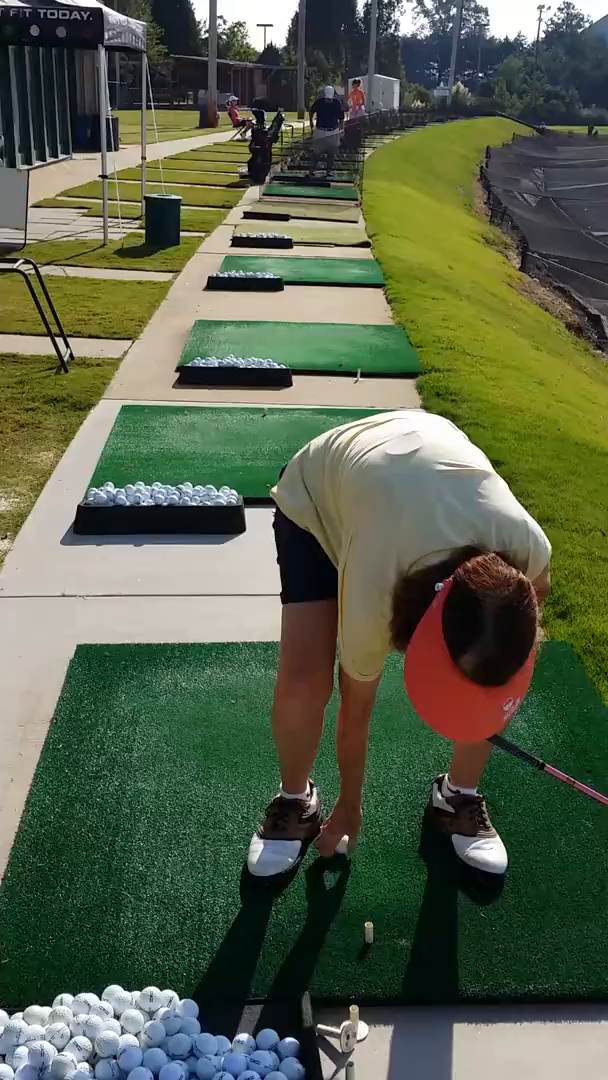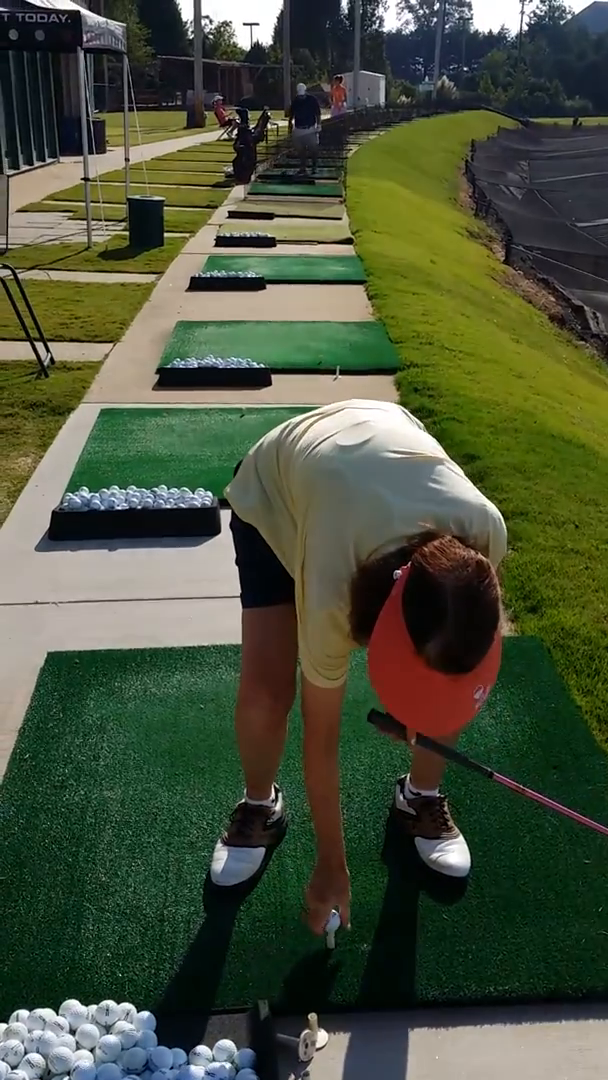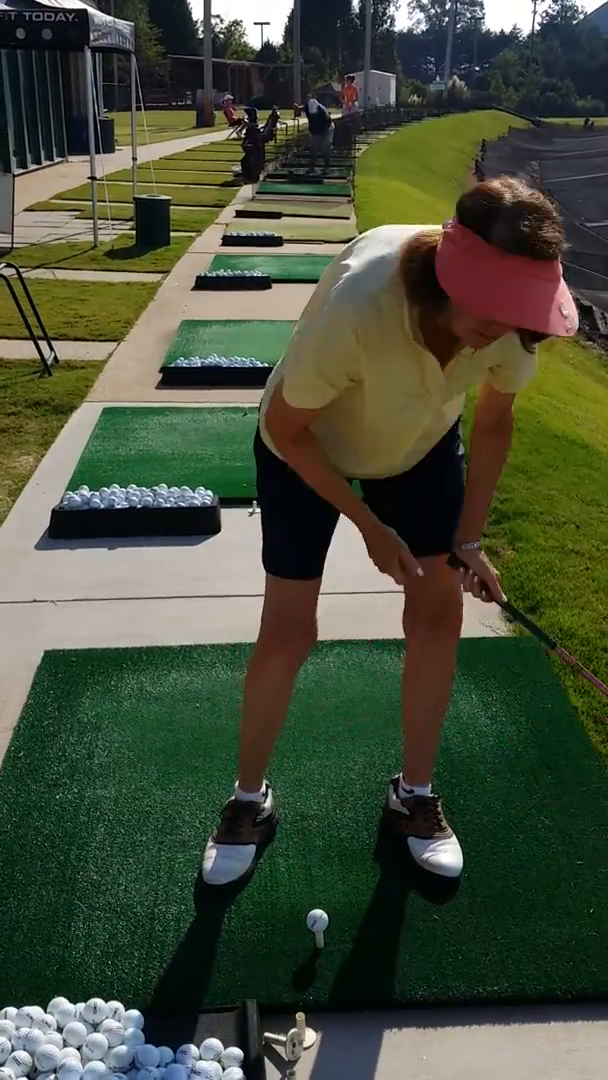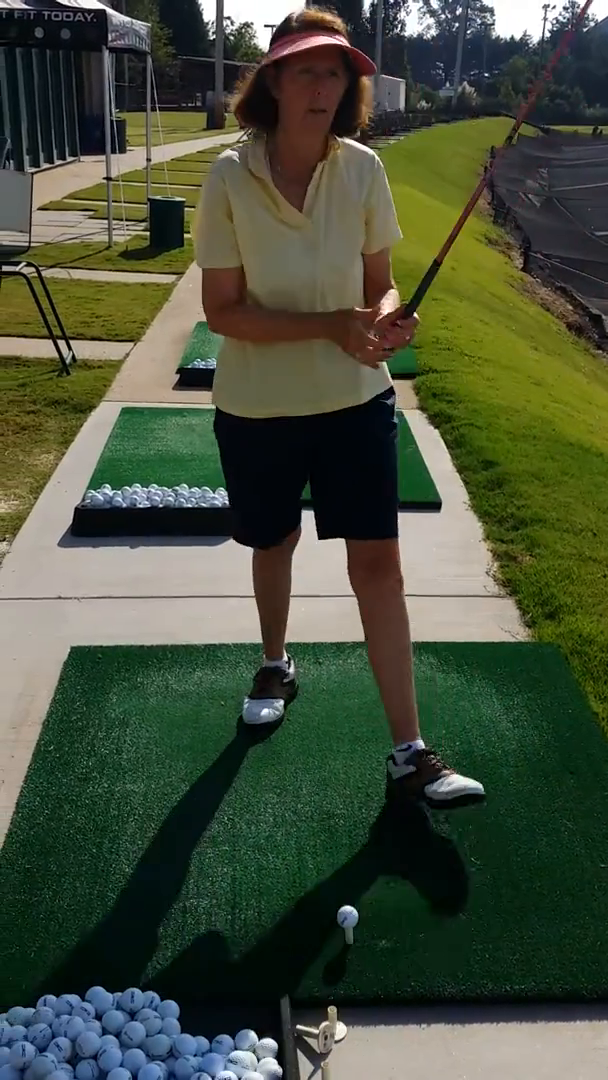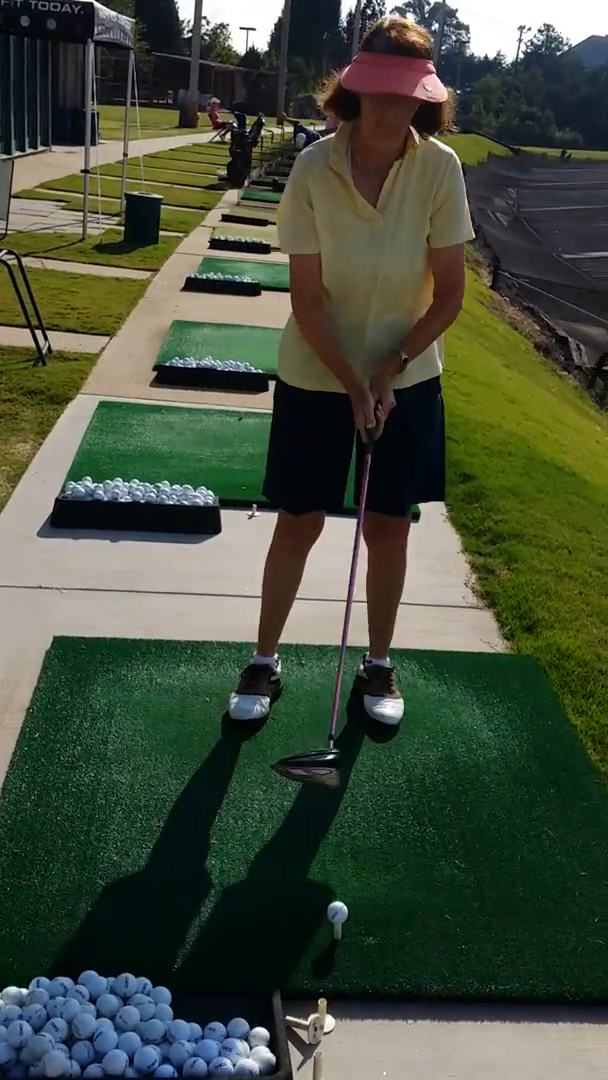
dt=1s
person 1, frame 1
left shoulder: (526, 544)
right shoulder: (372, 598)
right elbow: (355, 711)
right wrist: (349, 804)
right hip: (317, 491)
left knee: (490, 669)
right knee: (303, 681)
left ankle: (458, 796)
right ankle: (295, 800)
person 1, frame 2
left shoulder: (485, 528)
right shoulder: (332, 596)
right elbow: (321, 738)
left wrist: (417, 691)
right wrist: (332, 865)
right hip: (272, 491)
left knee: (450, 672)
right knee: (265, 691)
left ankle: (421, 798)
right ankle: (259, 806)
person 1, frame 3
left shoulder: (512, 322)
right shoulder: (357, 307)
left elbow: (492, 421)
right elbow: (289, 430)
left wrist: (469, 539)
right wrist: (370, 526)
left hip: (422, 446)
right hip: (310, 453)
left knee: (438, 612)
right knee: (288, 628)
left ankle: (414, 795)
right ankle: (250, 800)
person 1, frame 4
left shoulder: (362, 168)
right shoulder: (230, 178)
left elbow: (379, 284)
right elbow: (224, 313)
left wrist: (386, 319)
right wrist: (329, 326)
left hip: (355, 399)
right hip: (258, 406)
left knee: (376, 565)
right knee: (272, 548)
left ankle: (410, 752)
right ankle: (276, 664)
person 1, frame 5
left shoulder: (440, 168)
right shoulder: (314, 168)
left elbow: (449, 295)
right elbow: (306, 299)
left wrist: (389, 369)
right wrist: (353, 386)
left hip: (407, 381)
right hip: (315, 380)
left knee: (388, 528)
right knee: (297, 526)
left ankle: (377, 664)
right ankle: (264, 660)
